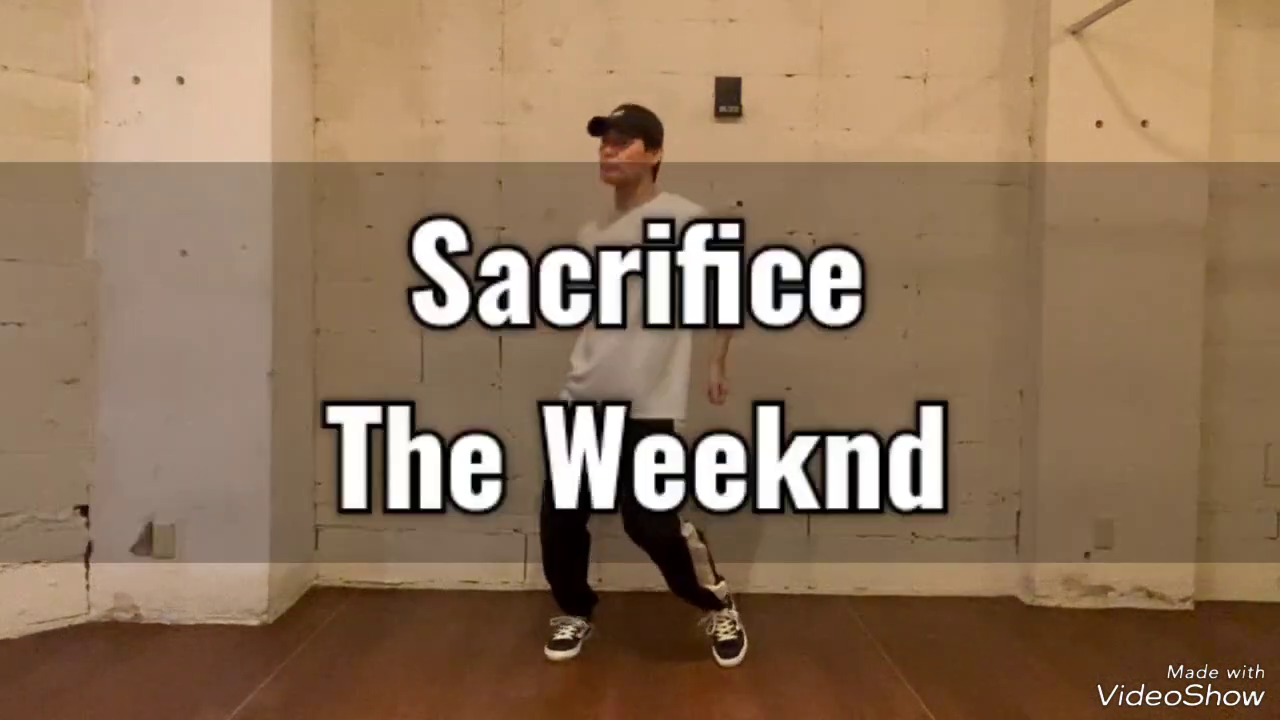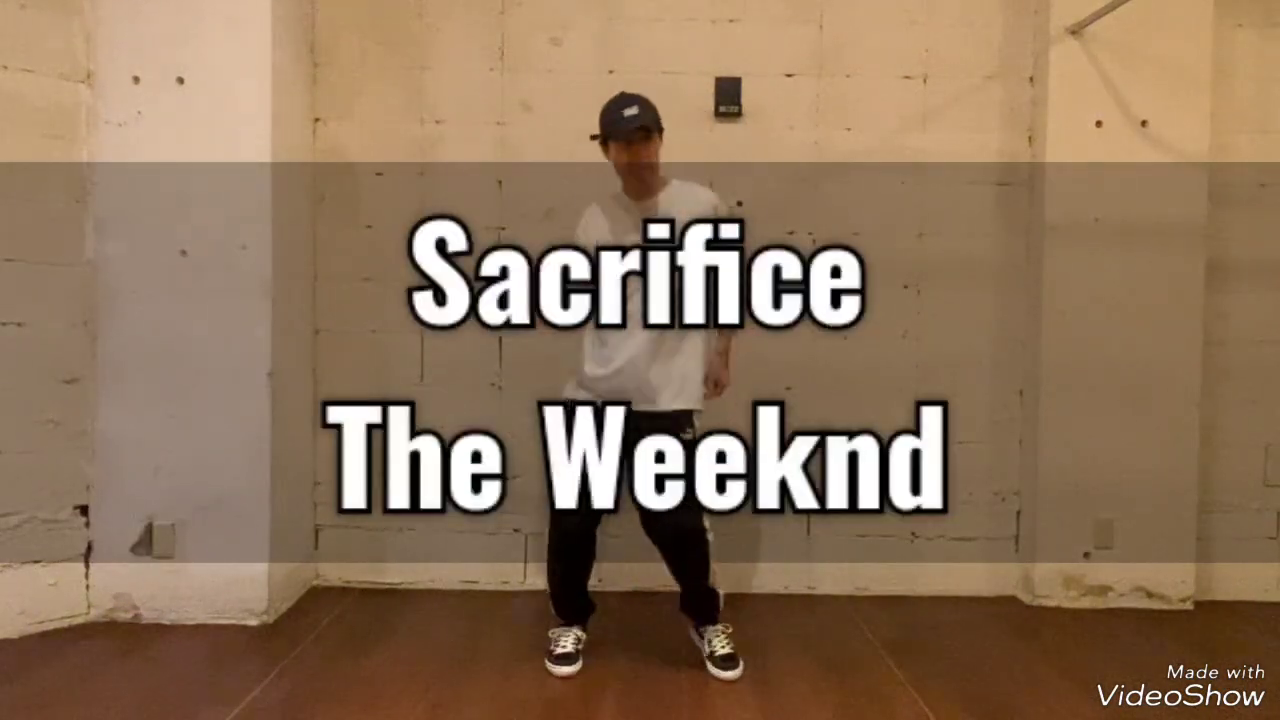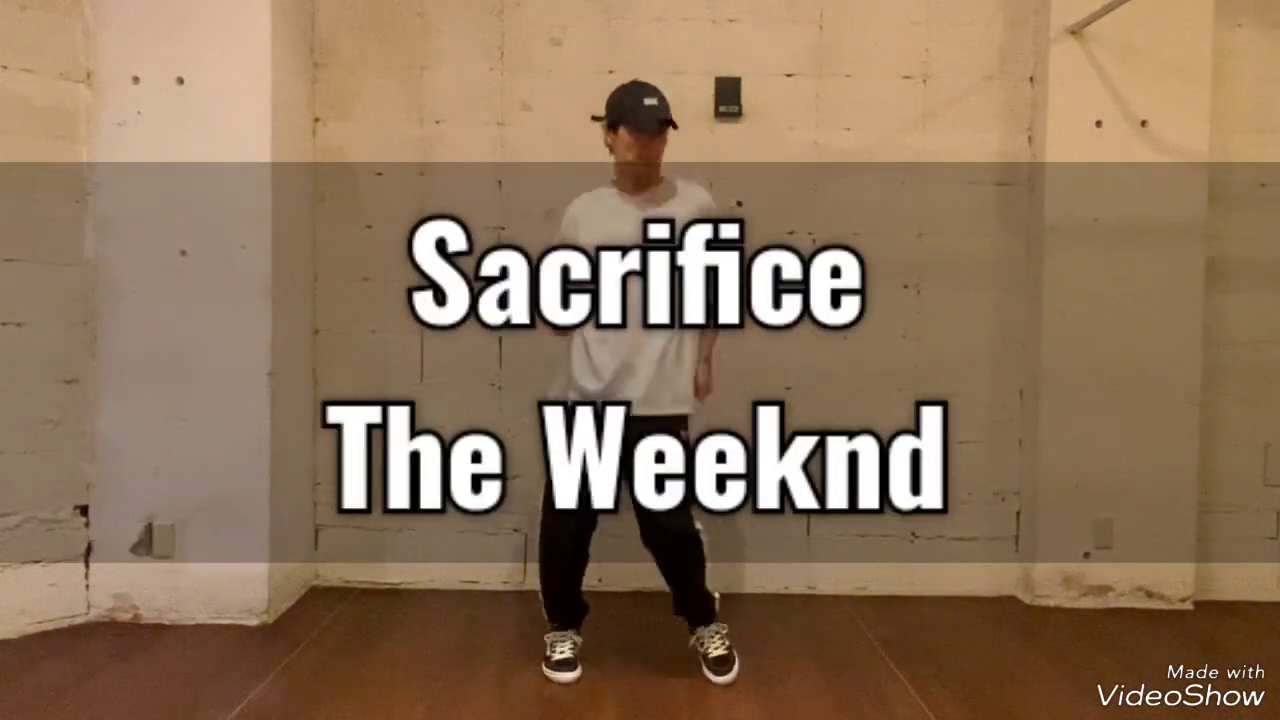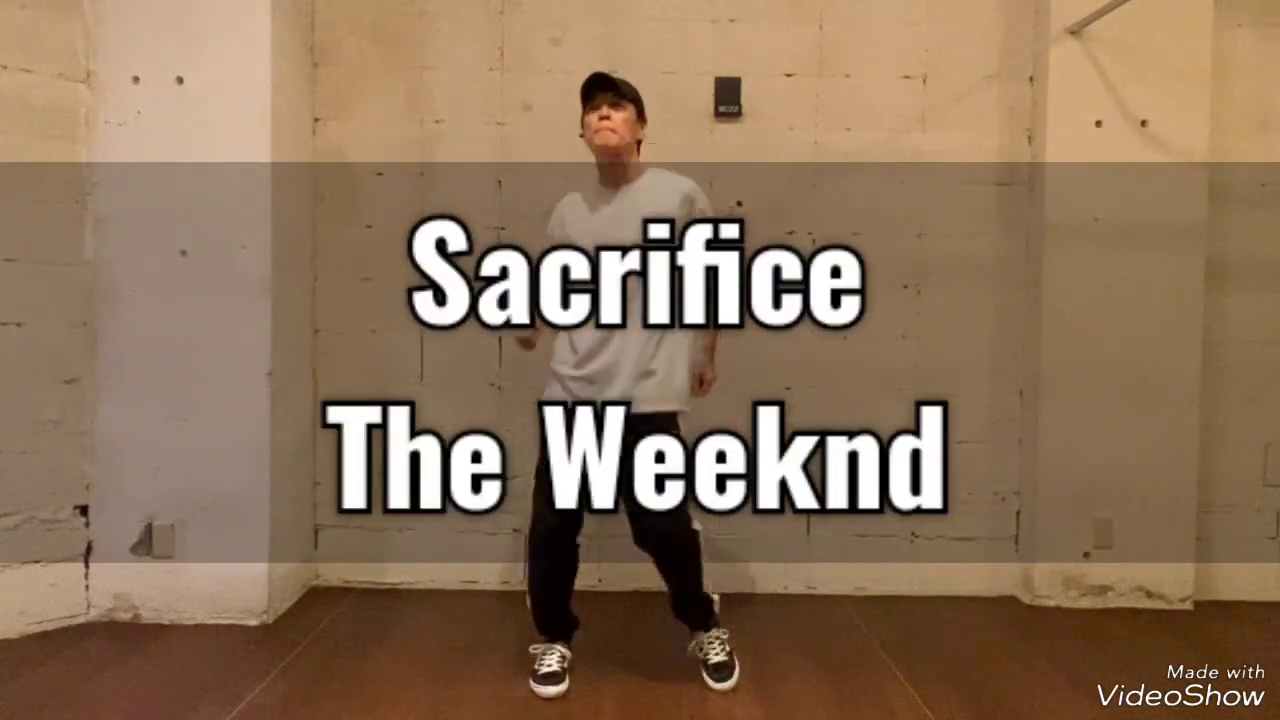
dt=1s
person 1, frame 1
left shoulder: (680, 216)
right shoulder: (598, 228)
left wrist: (719, 361)
left hip: (649, 404)
right hip: (583, 397)
left knee: (652, 521)
right knee: (559, 514)
left ankle: (720, 609)
right ankle: (574, 613)
person 1, frame 2
left shoulder: (701, 205)
right shoulder: (595, 220)
left wrist: (721, 354)
left hip: (667, 399)
right hip: (596, 392)
left knee: (675, 521)
right knee: (572, 518)
left ankle: (707, 622)
right ankle: (569, 623)
person 1, frame 3
left shoulder: (695, 204)
right shoulder: (580, 213)
left wrist: (705, 358)
left hip: (661, 401)
right hip: (586, 393)
left knee: (668, 525)
right knee: (565, 522)
left ankle: (705, 625)
right ankle: (564, 630)
person 1, frame 4
left shoulder: (679, 193)
right shoulder: (567, 211)
left wrist: (706, 353)
right wrist: (535, 326)
left hip: (650, 396)
right hip: (573, 394)
left knee: (663, 527)
right knee: (551, 528)
left ankle: (706, 630)
right ankle: (555, 641)
